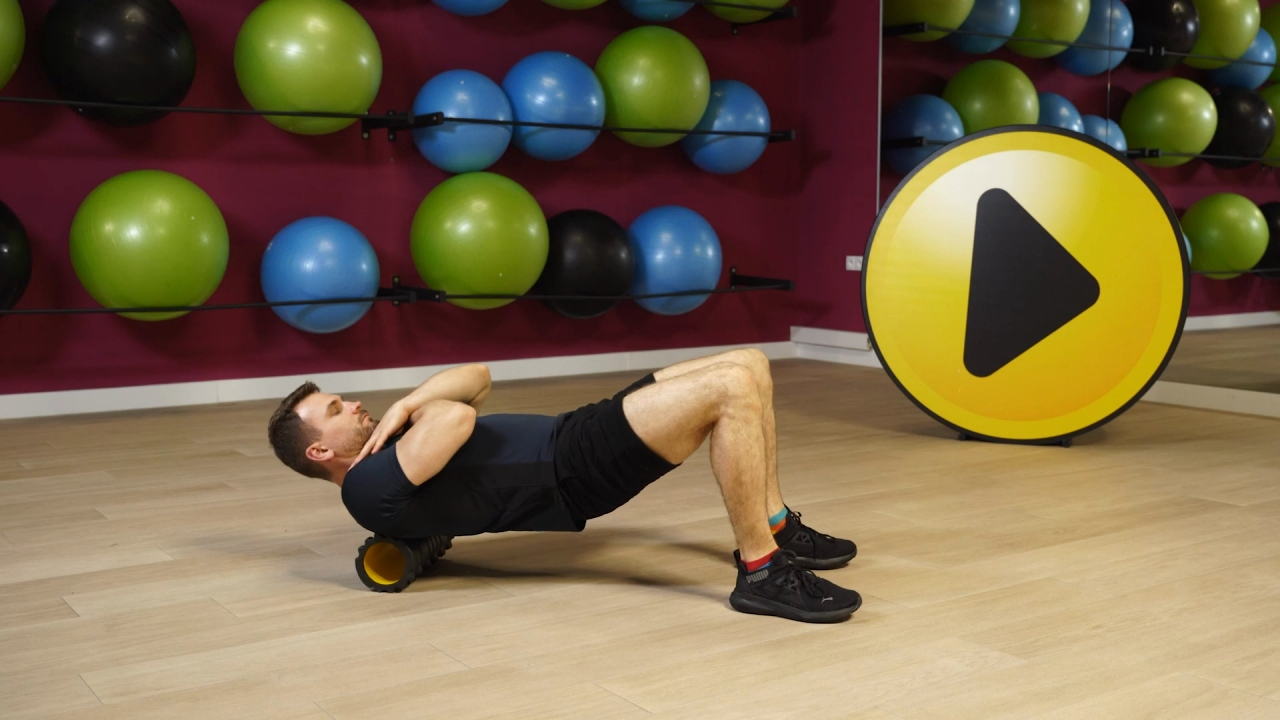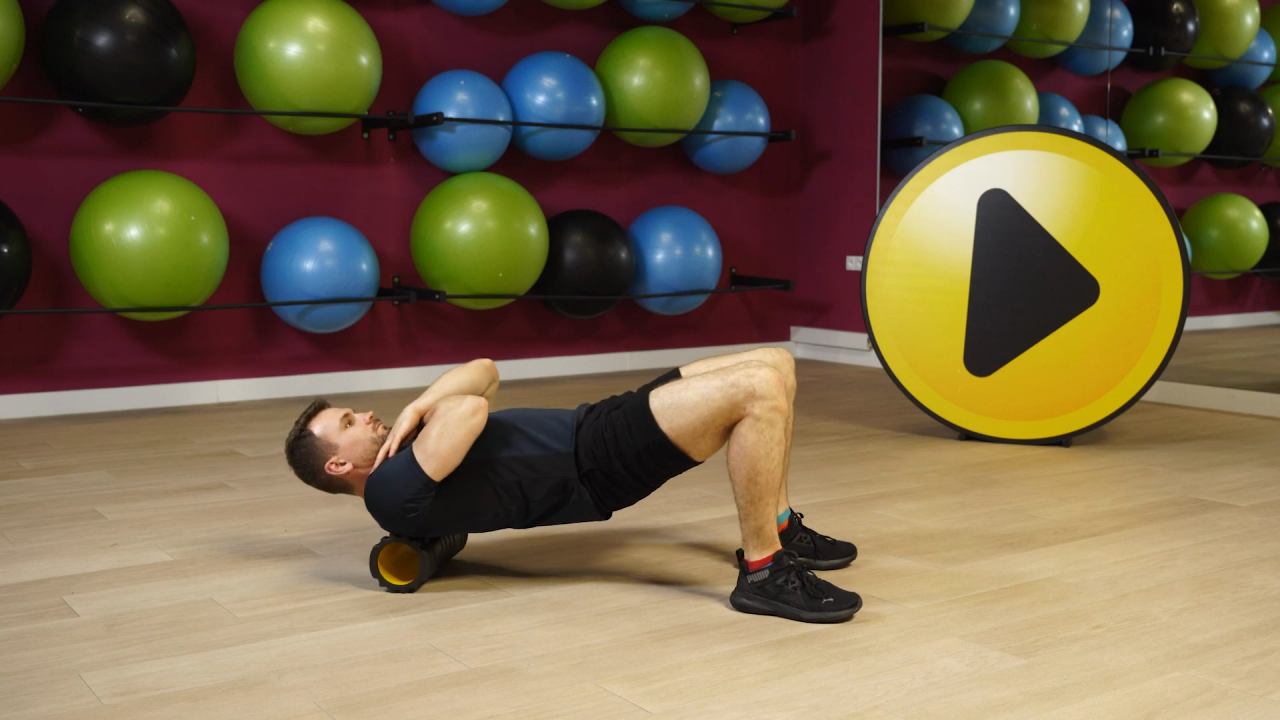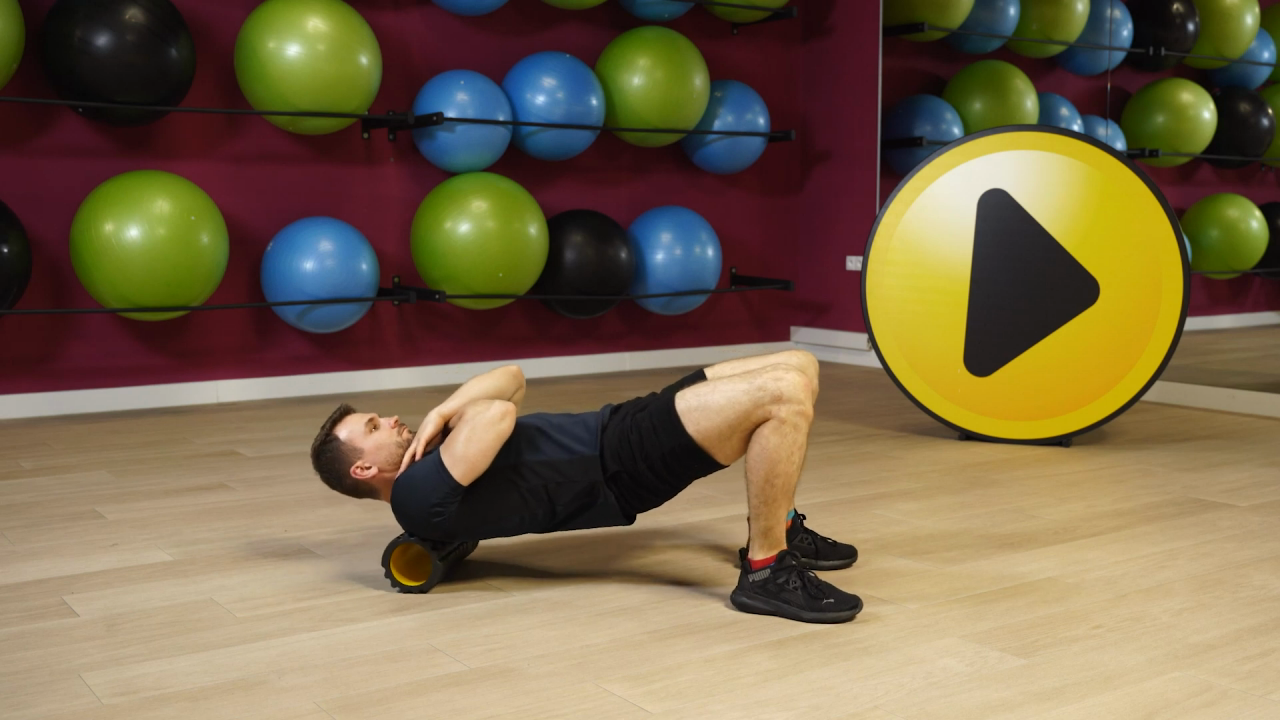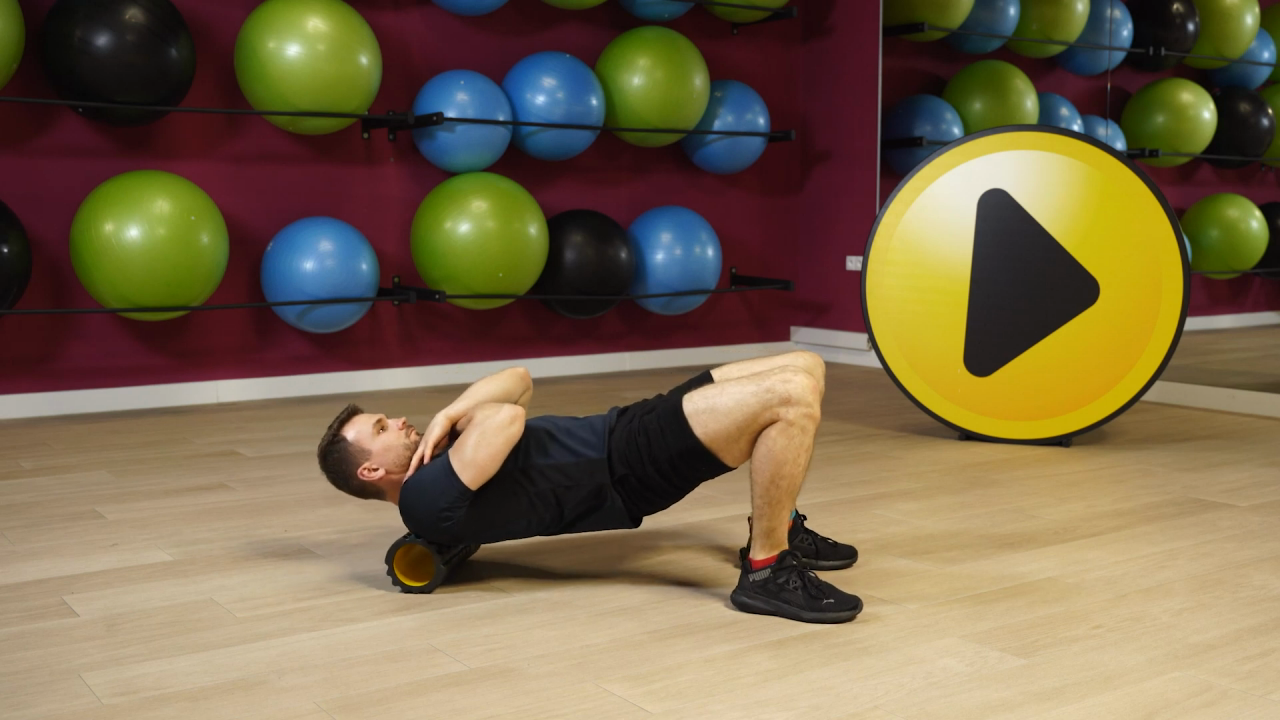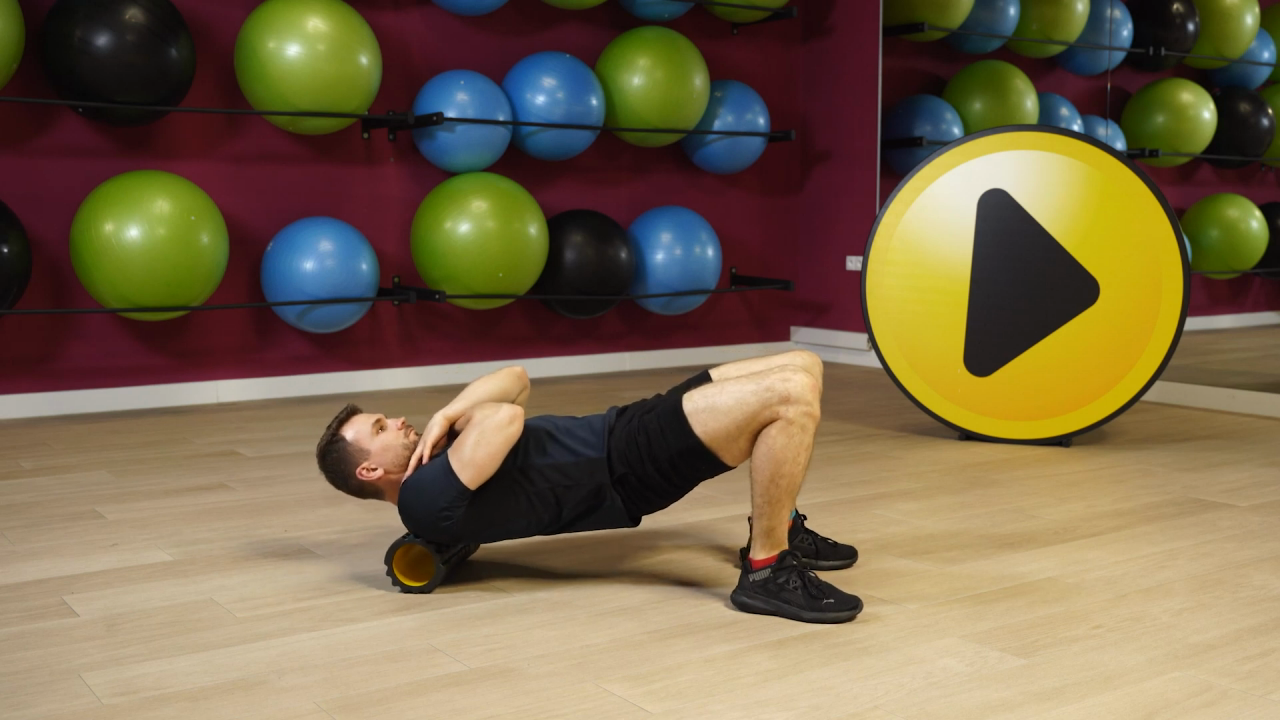
dt=0.5s
person 1, frame 1
left shoulder: (395, 445)
right shoulder: (370, 489)
left elbow: (477, 376)
right elbow: (457, 419)
left wrist: (405, 405)
right wrist: (417, 410)
left hip: (575, 438)
right hip: (574, 472)
left knee: (749, 366)
right knee: (733, 389)
left ankle: (776, 527)
right ankle: (762, 571)
person 1, frame 2
left shoulder: (408, 454)
right shoulder: (394, 492)
left elbow: (483, 372)
right elbow: (470, 408)
left wrist: (418, 407)
right wrist: (427, 409)
left hip: (596, 428)
right hip: (596, 465)
left knee: (774, 363)
right knee: (760, 390)
left ankle: (780, 529)
right ankle: (764, 572)
person 1, frame 3
left shoulder: (434, 454)
right shoulder: (421, 496)
left elbow: (511, 378)
right elbow: (498, 414)
left wrist: (441, 413)
right wrist: (451, 414)
left hip: (621, 430)
right hip: (620, 466)
left knee: (797, 368)
right knee: (784, 394)
left ankle: (781, 530)
right ankle: (766, 571)
person 1, frame 4
left shoulder: (444, 455)
right shoulder: (429, 499)
left elbow: (519, 380)
right elbow: (508, 418)
left wrist: (450, 413)
right wrist: (460, 417)
left hip: (627, 431)
right hip: (627, 469)
left knee: (805, 367)
right knee: (793, 396)
left ankle: (782, 531)
right ankle: (767, 571)
person 1, frame 5
left shoulder: (439, 457)
right shoulder: (428, 499)
left elbow: (515, 378)
right elbow: (507, 418)
left wrist: (448, 414)
right wrist: (455, 416)
left hip: (626, 432)
right hip: (626, 468)
left knee: (801, 366)
right knee: (792, 396)
left ankle: (782, 531)
right ankle: (767, 572)
